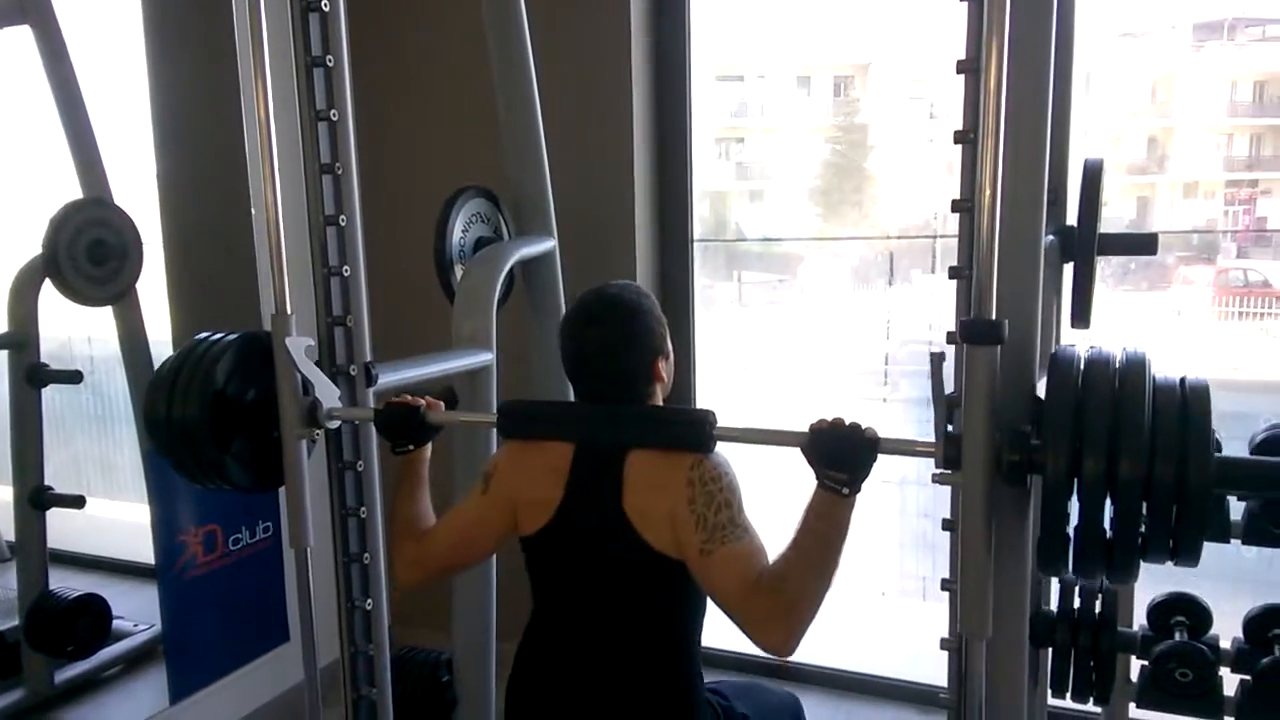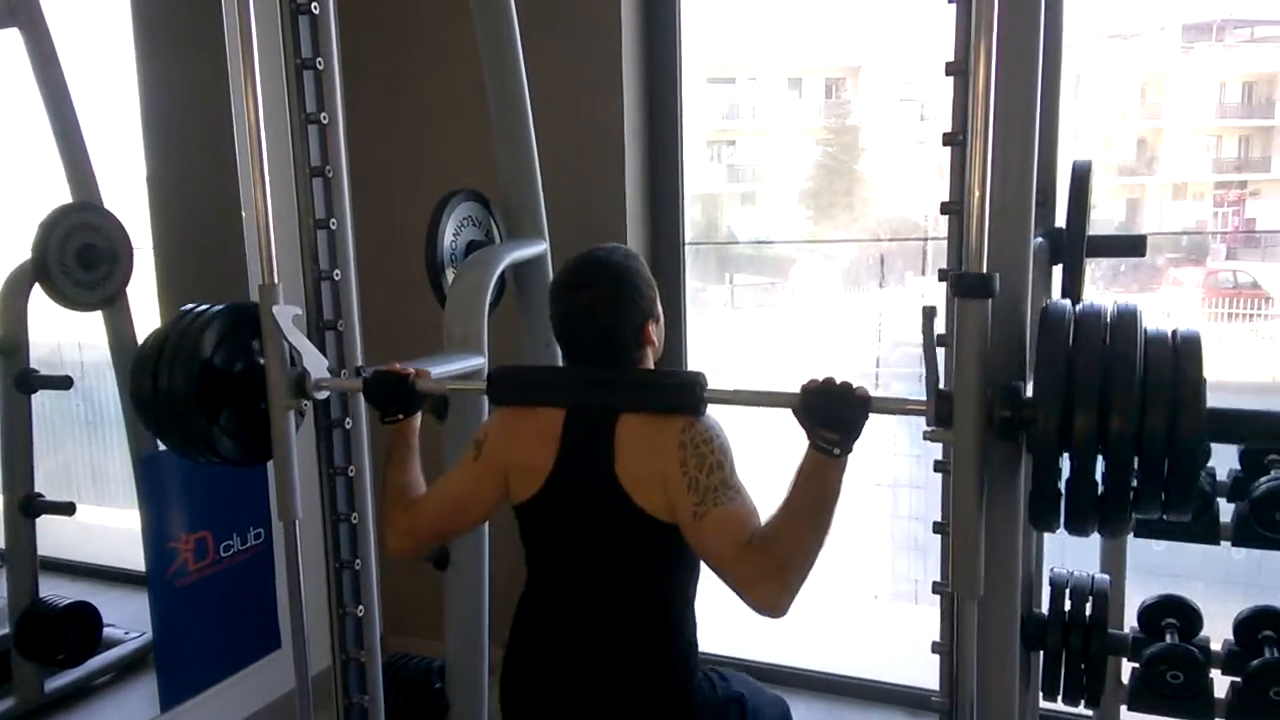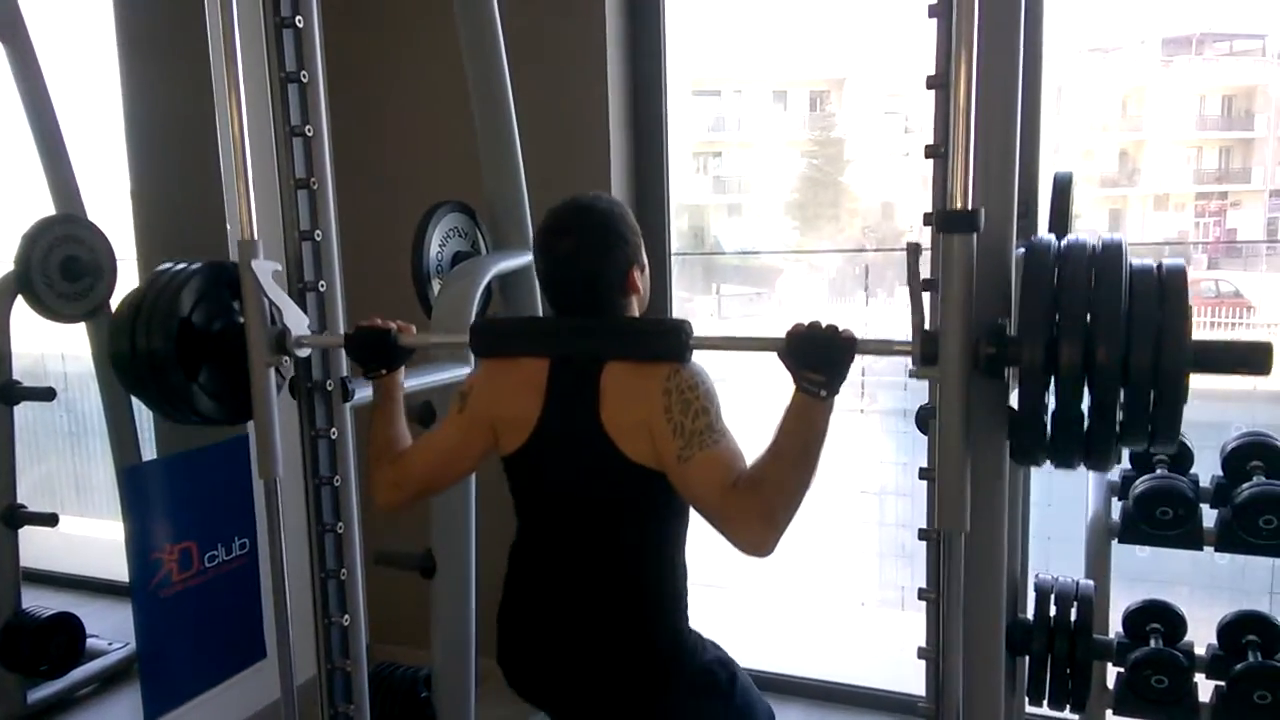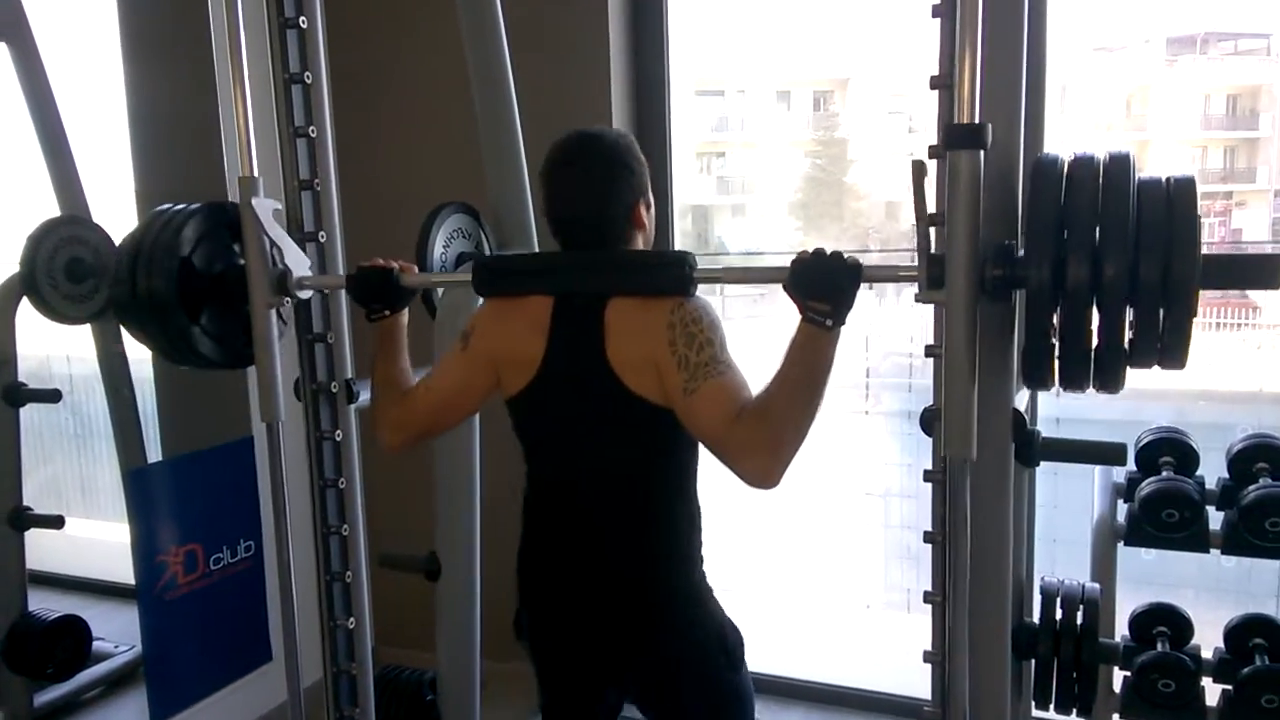
dt=0.2s
person 1, frame 1
left shoulder: (526, 460)
right shoulder: (686, 472)
left elbow: (413, 563)
right elbow: (775, 625)
left wrist: (414, 448)
right wrist: (835, 488)
person 1, frame 2
left shoulder: (518, 427)
right shoulder: (677, 436)
left elbow: (405, 532)
right elbow: (767, 585)
left wrist: (403, 418)
right wrist: (827, 448)
person 1, frame 3
left shoulder: (503, 378)
right shoulder: (662, 382)
left elbow: (393, 484)
right elbow: (752, 525)
left wrist: (387, 372)
right wrist: (813, 391)
left hip: (531, 650)
right hip: (638, 662)
person 1, frame 4
left shoulder: (508, 317)
right shoulder: (667, 316)
left elbow: (396, 425)
right elbow: (758, 457)
left wrist: (390, 314)
right wrist: (819, 320)
left hip: (550, 599)
right hip: (658, 606)
